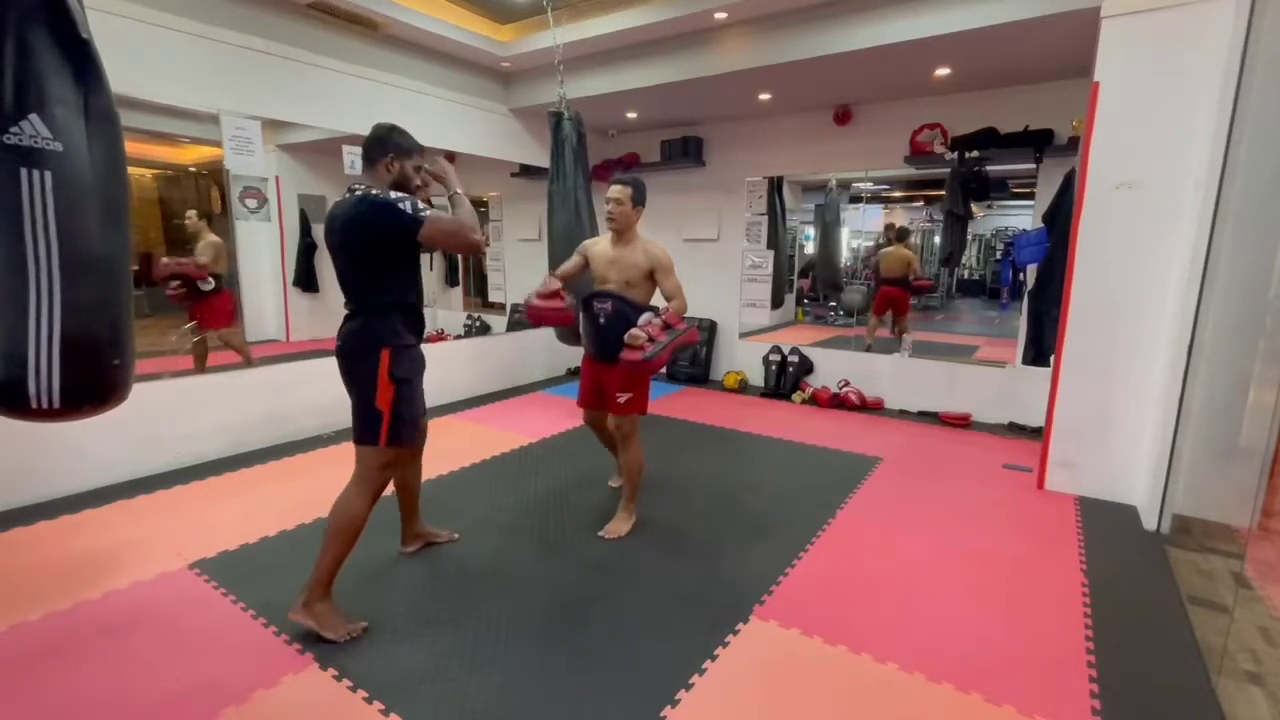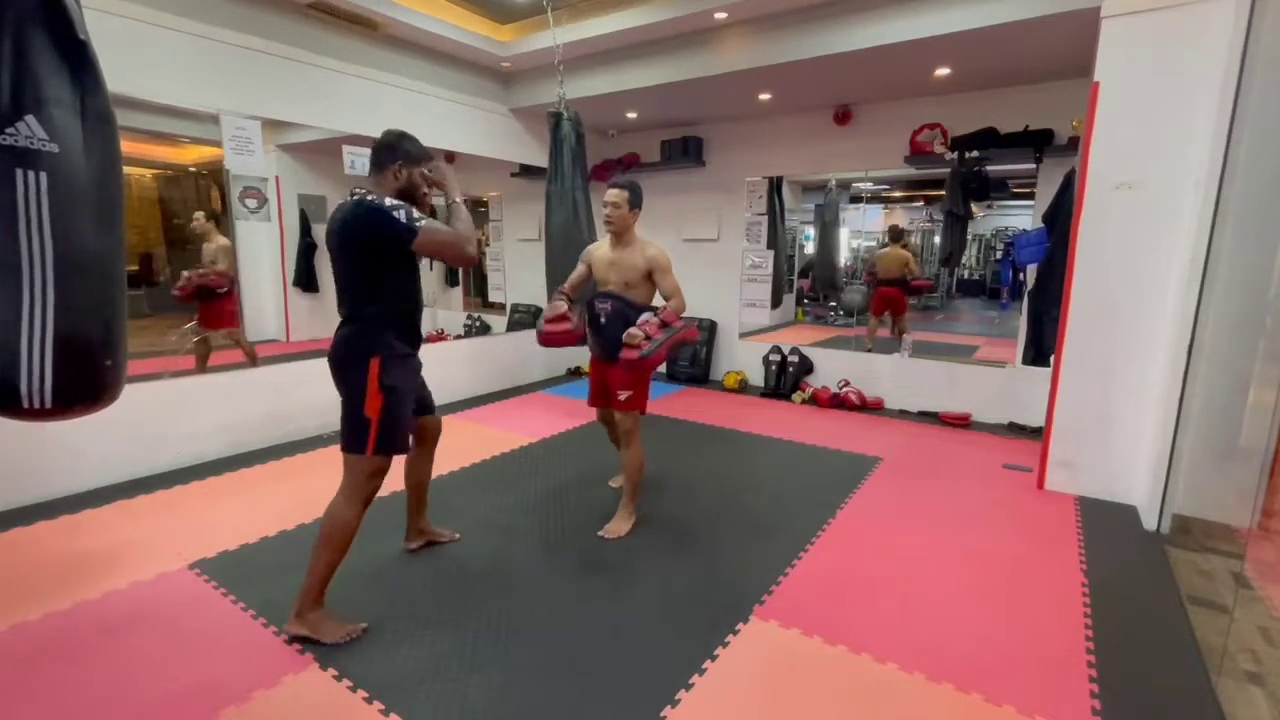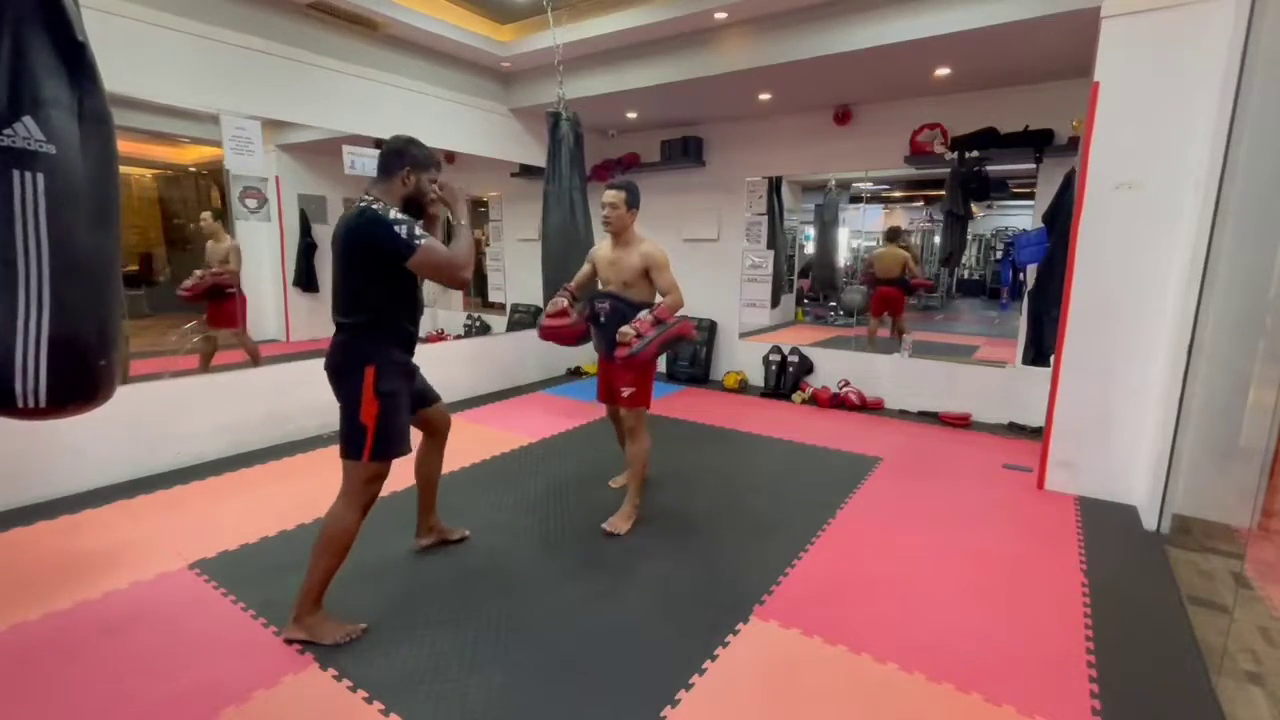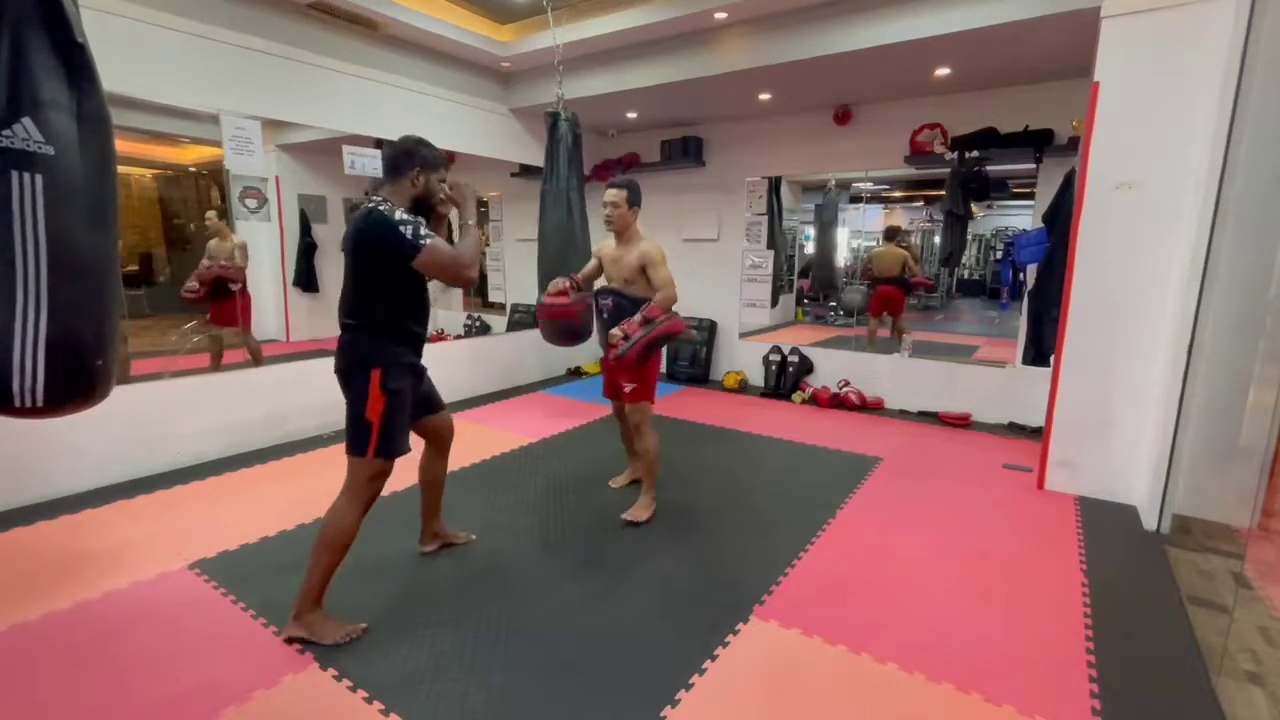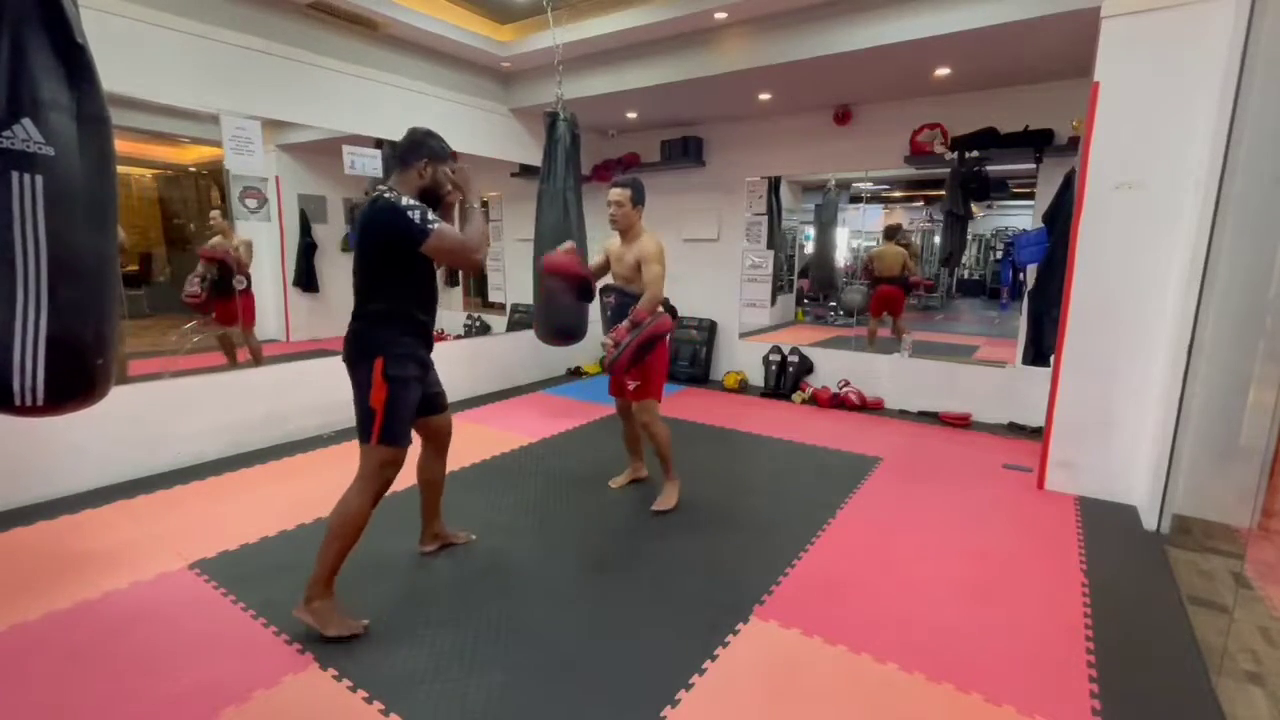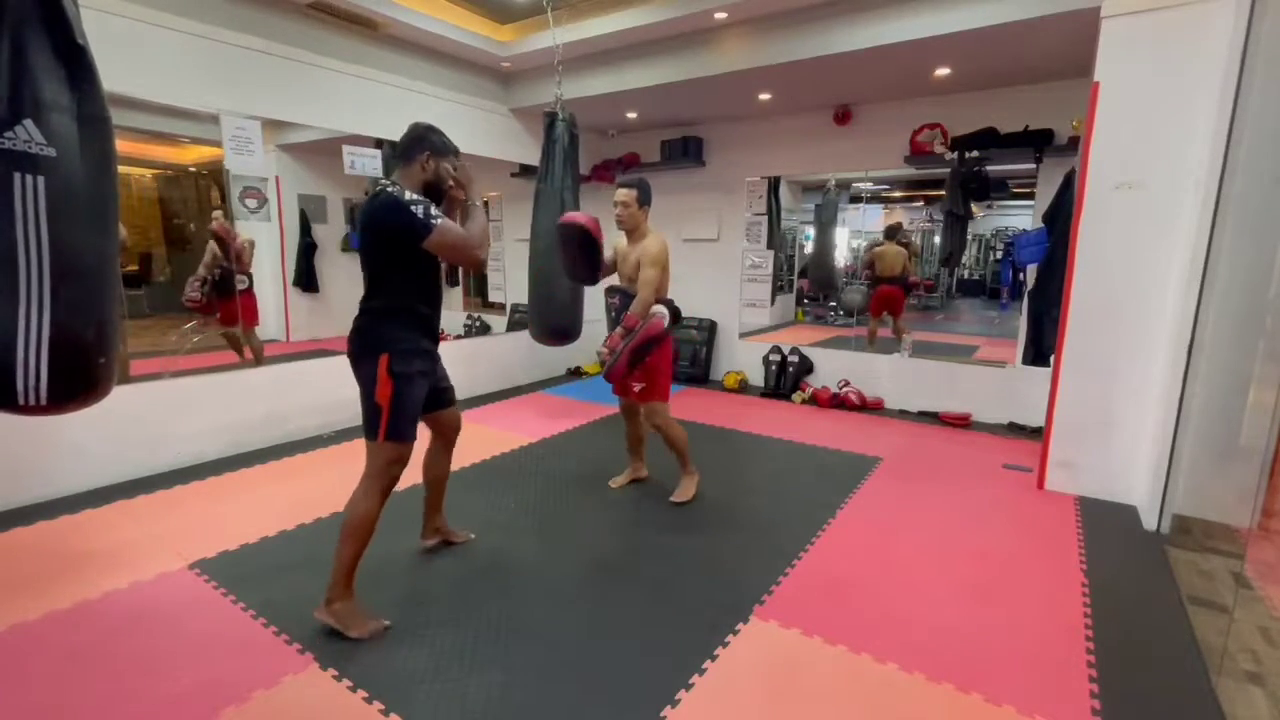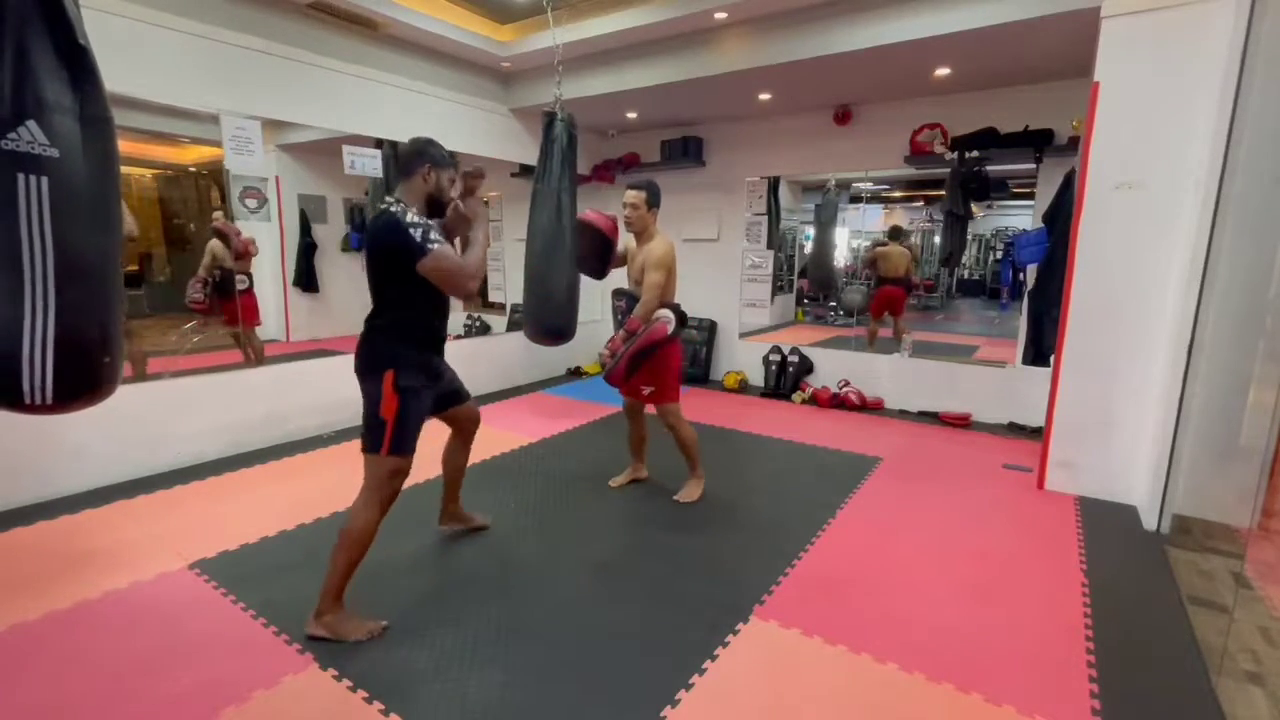
dt=0.1s
person 1, frame 1
left shoulder: (346, 209)
right shoulder: (384, 206)
right elbow: (471, 238)
left wrist: (417, 201)
right wrist: (454, 186)
left hip: (379, 342)
right hip: (384, 347)
left knee: (410, 440)
right knee: (374, 470)
left ankle: (414, 531)
right ankle: (314, 601)
person 1, frame 2
left shoulder: (352, 212)
right shoulder: (381, 212)
right elbow: (465, 251)
left wrist: (420, 211)
right wrist: (453, 195)
left hip: (380, 350)
right hip: (376, 356)
left knee: (428, 429)
right knee: (363, 479)
left ankle: (418, 527)
right ankle: (308, 610)
person 1, frame 3
left shoulder: (374, 218)
right shoulder: (381, 222)
left elbow: (418, 264)
right elbow: (459, 273)
left wrist: (430, 221)
right wrist: (459, 216)
left hip: (386, 357)
right hip: (370, 364)
left knee: (437, 422)
right knee: (362, 487)
left ankle: (428, 526)
right ankle: (306, 615)
person 1, frame 4
left shoulder: (385, 219)
right shoulder: (387, 222)
left elbow: (424, 266)
right elbow: (464, 272)
left wrist: (439, 221)
right wrist: (469, 214)
left hip: (395, 358)
right hip: (377, 364)
left knee: (441, 430)
right knee: (364, 484)
left ankle: (432, 530)
right ankle: (306, 613)
person 1, frame 5
left shoulder: (400, 209)
right shoulder: (394, 210)
left elbow: (436, 254)
right elbow: (472, 256)
left wrist: (449, 211)
right wrist: (470, 202)
left hip: (408, 347)
right hip: (384, 353)
left knee: (439, 432)
right knee: (377, 473)
left ankle: (433, 531)
right ankle: (317, 599)
person 1, frame 6
left shoulder: (404, 204)
right shoulder: (396, 204)
left elbow: (441, 247)
right elbow: (474, 253)
left wrist: (453, 206)
right wrist: (472, 200)
left hip: (414, 344)
right hip: (389, 349)
left knee: (449, 425)
right knee: (384, 470)
left ankle: (434, 526)
right ankle: (338, 599)
person 1, frame 7
left shoulder: (414, 218)
right shoulder: (399, 223)
left elbow: (443, 245)
right elbow: (464, 279)
left wrist: (465, 203)
right wrist: (479, 227)
left hip: (422, 356)
right hip: (395, 365)
left knee: (468, 418)
right knee: (383, 487)
left ankle: (452, 512)
right ankle: (327, 609)
person 2, frame 1
left shoulder: (653, 255)
right shoulder: (591, 247)
left elbow: (678, 303)
right elbow: (562, 276)
right wrist: (552, 284)
right hip: (595, 352)
left knee: (626, 430)
right knee: (594, 420)
left ankle: (627, 510)
right ankle: (626, 468)
person 2, frame 2
left shoulder: (651, 255)
right shoulder: (593, 252)
left elbow: (677, 302)
right elbow: (569, 288)
left wrist: (649, 330)
right wrist: (560, 300)
right hip: (601, 352)
left knee: (629, 428)
right knee: (606, 418)
left ankle: (628, 510)
right ankle: (631, 468)
person 2, frame 3
left shoulder: (650, 253)
right shoulder: (598, 252)
left elbow: (675, 300)
right elbow: (577, 285)
left wrist: (642, 327)
right wrist: (565, 298)
right hip: (608, 347)
left knee: (634, 422)
right knee: (615, 414)
left ankle: (632, 507)
right ankle: (634, 466)
person 2, frame 4
left shoulder: (648, 251)
right shoulder: (604, 250)
left elbow: (667, 296)
right elbow: (583, 279)
right wrist: (567, 283)
right hip: (614, 343)
left knee: (639, 418)
right knee: (620, 412)
left ankle: (648, 495)
right ankle: (635, 466)
person 2, frame 5
left shoulder: (649, 247)
right shoulder: (613, 247)
left elbow: (654, 297)
right elbow: (589, 274)
left knee: (645, 413)
right knee: (625, 409)
left ankle: (671, 480)
right ankle: (636, 466)
person 2, frame 6
left shoulder: (653, 246)
right shoulder: (622, 246)
left elbow: (644, 300)
right elbow: (600, 270)
left hip: (652, 342)
left knee: (656, 416)
right knee: (628, 408)
left ankle: (689, 473)
right ankle: (636, 466)
person 2, frame 7
left shoulder: (659, 249)
right shoulder: (634, 246)
left elbow: (649, 304)
left hip: (660, 344)
left knee: (669, 415)
right knee: (632, 408)
left ankle: (697, 477)
right ankle: (637, 466)
